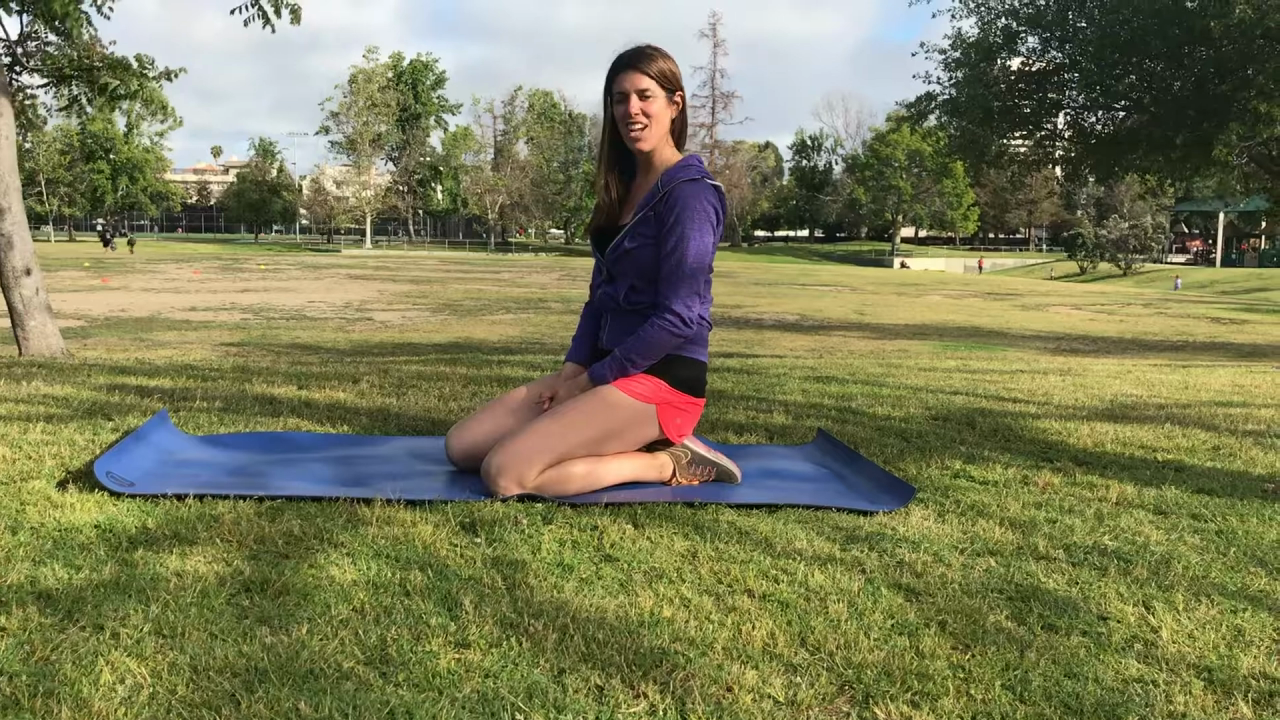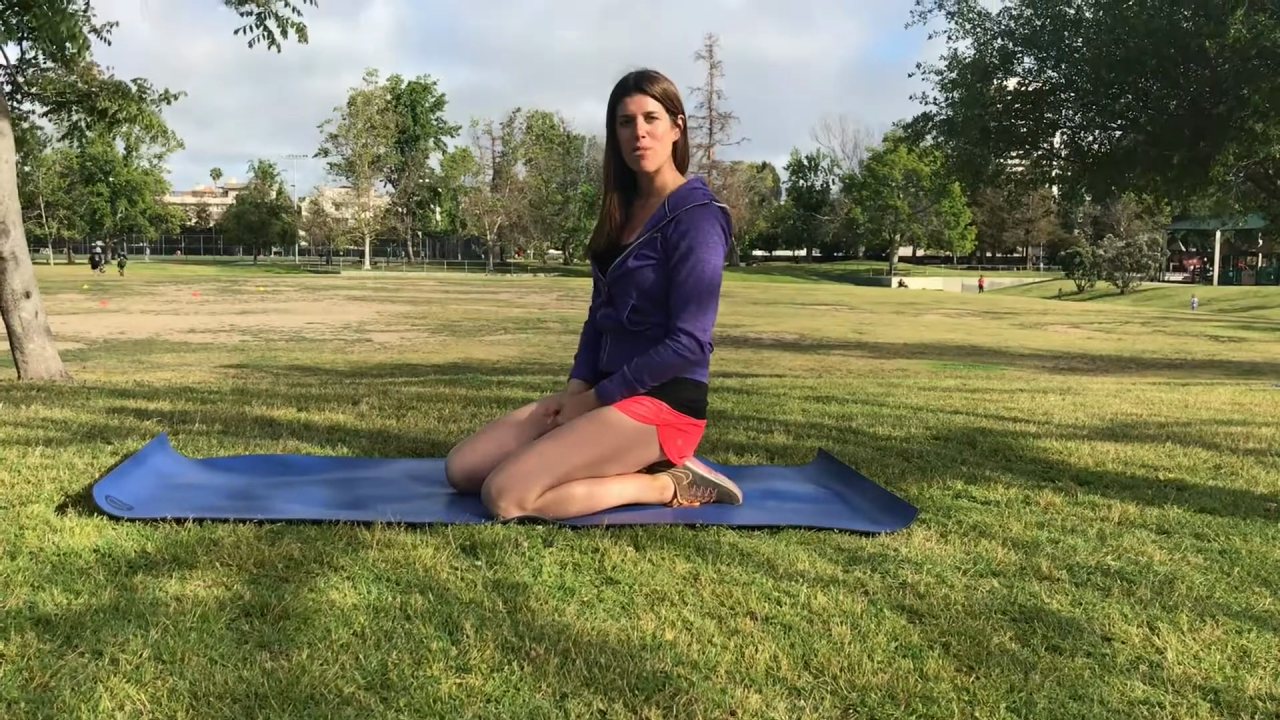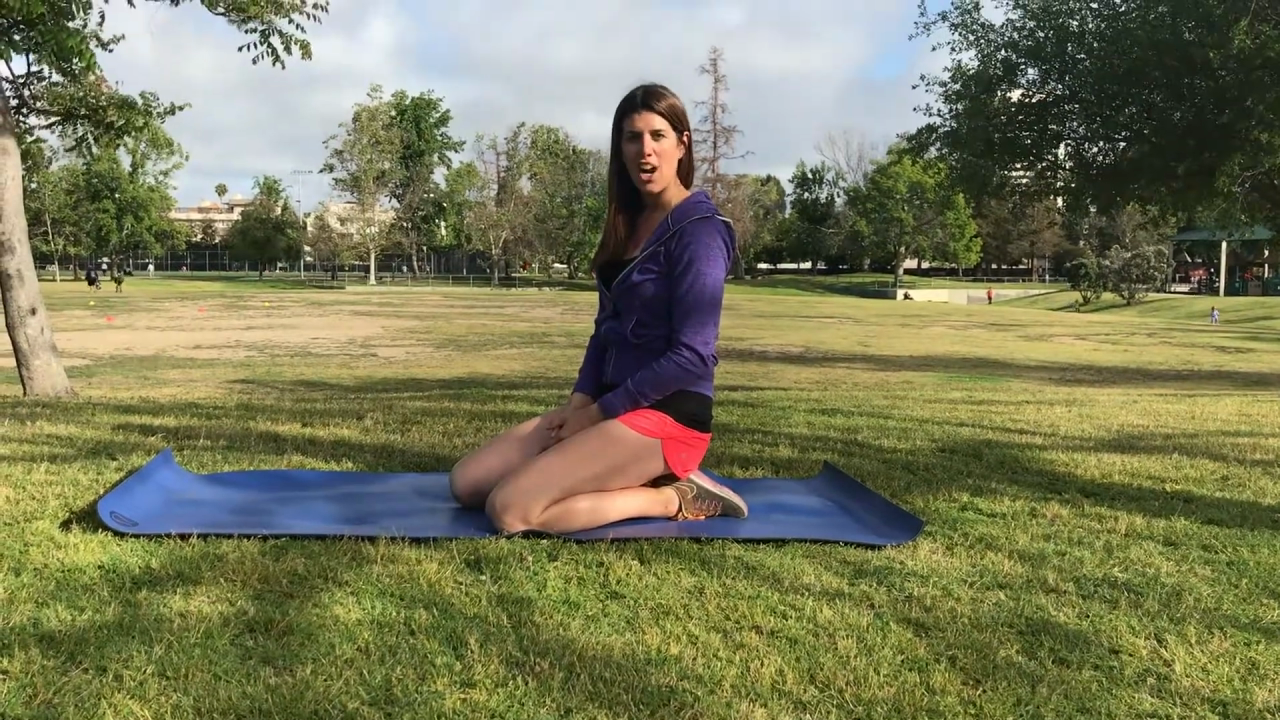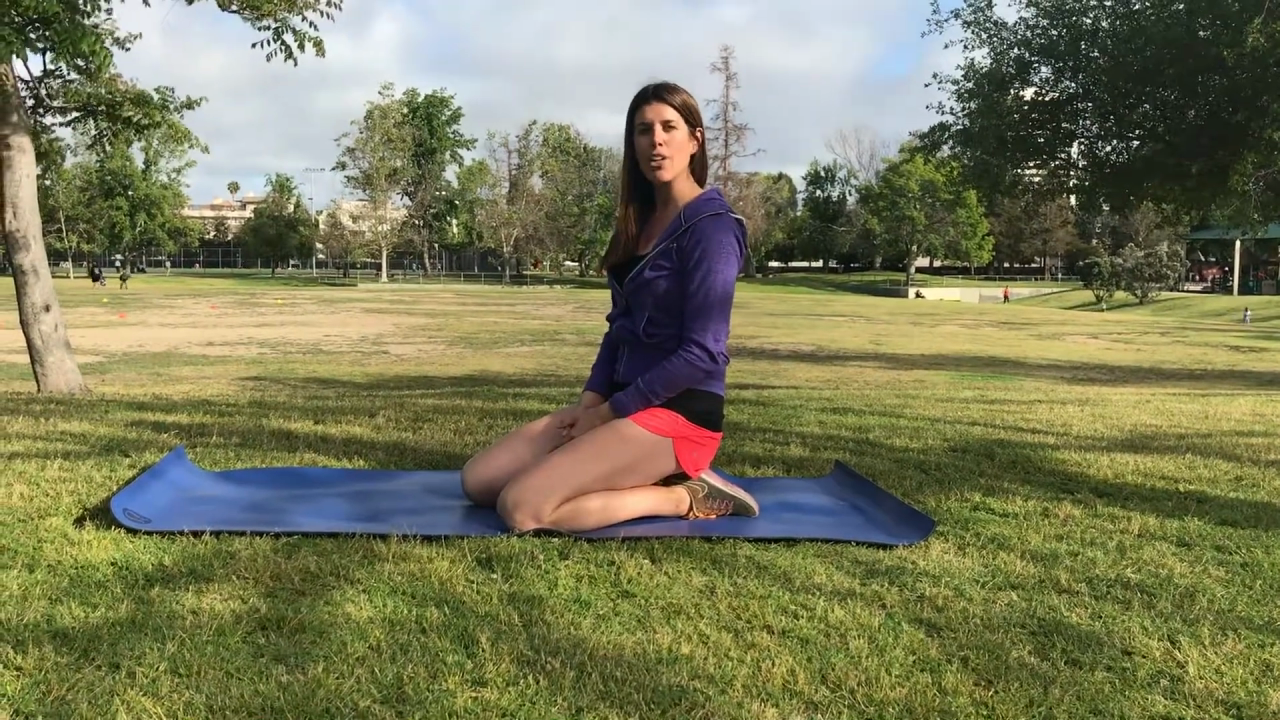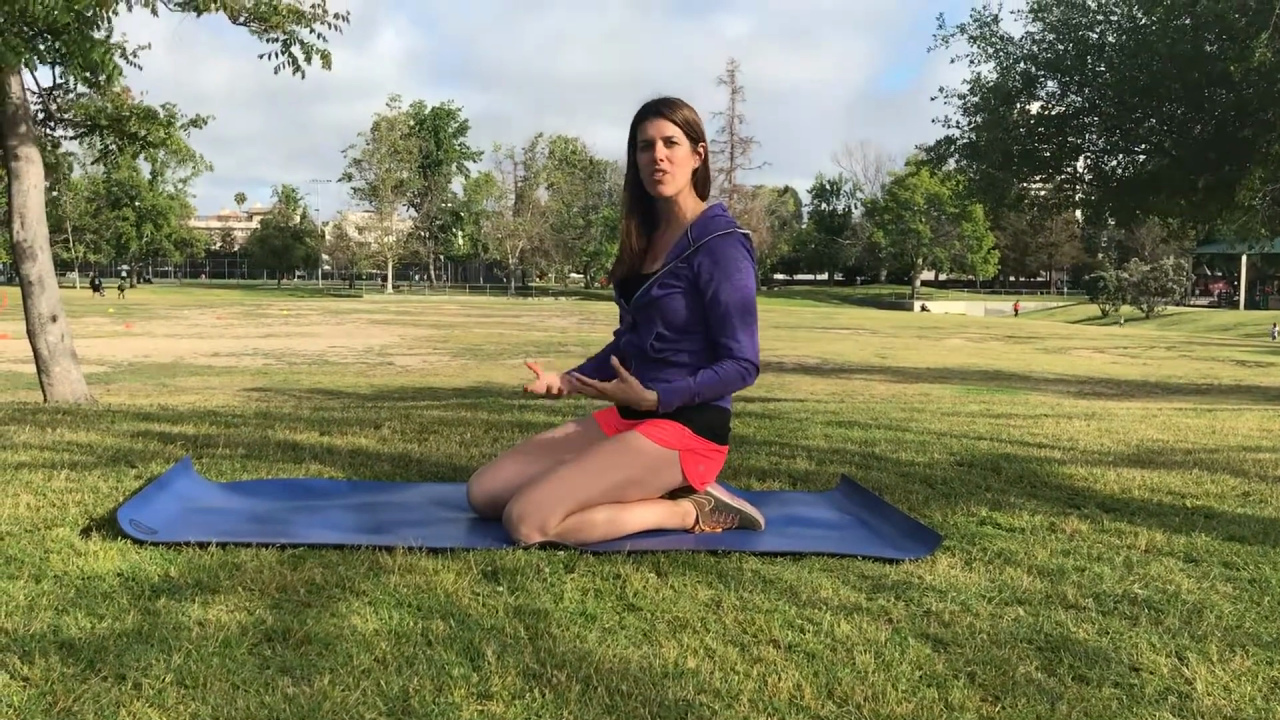
dt=1s
person 1, frame 1
left shoulder: (689, 193)
right shoulder: (623, 187)
left elbow: (680, 318)
left wrist: (590, 382)
right wrist: (573, 369)
left hip: (663, 379)
right hip: (610, 368)
left knee: (504, 473)
right knee: (462, 446)
left ankle: (668, 462)
right ankle: (642, 444)
person 1, frame 2
left shoulder: (696, 217)
right shoulder: (622, 208)
left elbow: (690, 341)
left wrist: (597, 398)
right wrist: (577, 386)
left hip: (663, 401)
right hip: (608, 389)
left knee: (505, 495)
right knee: (461, 467)
left ankle: (668, 484)
right ankle: (641, 466)
person 1, frame 3
left shoulder: (699, 231)
right shoulder: (628, 222)
left elbow: (692, 356)
left wrist: (598, 412)
right wrist: (578, 400)
left hip: (667, 414)
right hip: (613, 402)
left knee: (509, 510)
right knee: (466, 481)
left ankle: (672, 498)
right ankle: (646, 479)
person 1, frame 4
left shoulder: (711, 227)
right shoulder: (639, 220)
left elbow: (702, 352)
left wrist: (609, 412)
right wrist: (590, 400)
left hip: (679, 413)
right hip: (624, 400)
left knee: (521, 508)
right knee: (478, 479)
left ankle: (684, 496)
right ankle: (657, 478)
person 1, frame 5
left shoulder: (719, 244)
right shoulder: (644, 236)
left elbow: (741, 365)
left wrist: (652, 399)
right wrist: (570, 381)
left hip: (687, 428)
right hip: (628, 416)
left knee: (526, 520)
right knee: (484, 491)
left ankle: (689, 510)
right ankle: (663, 491)
